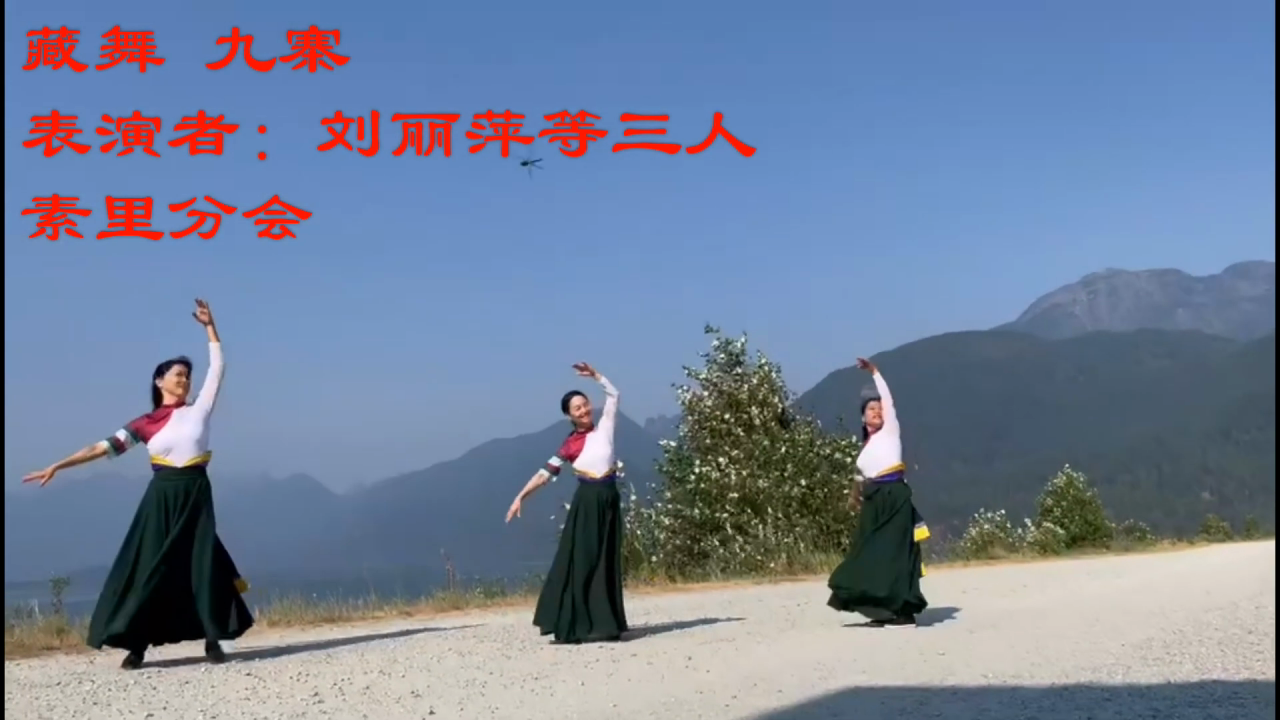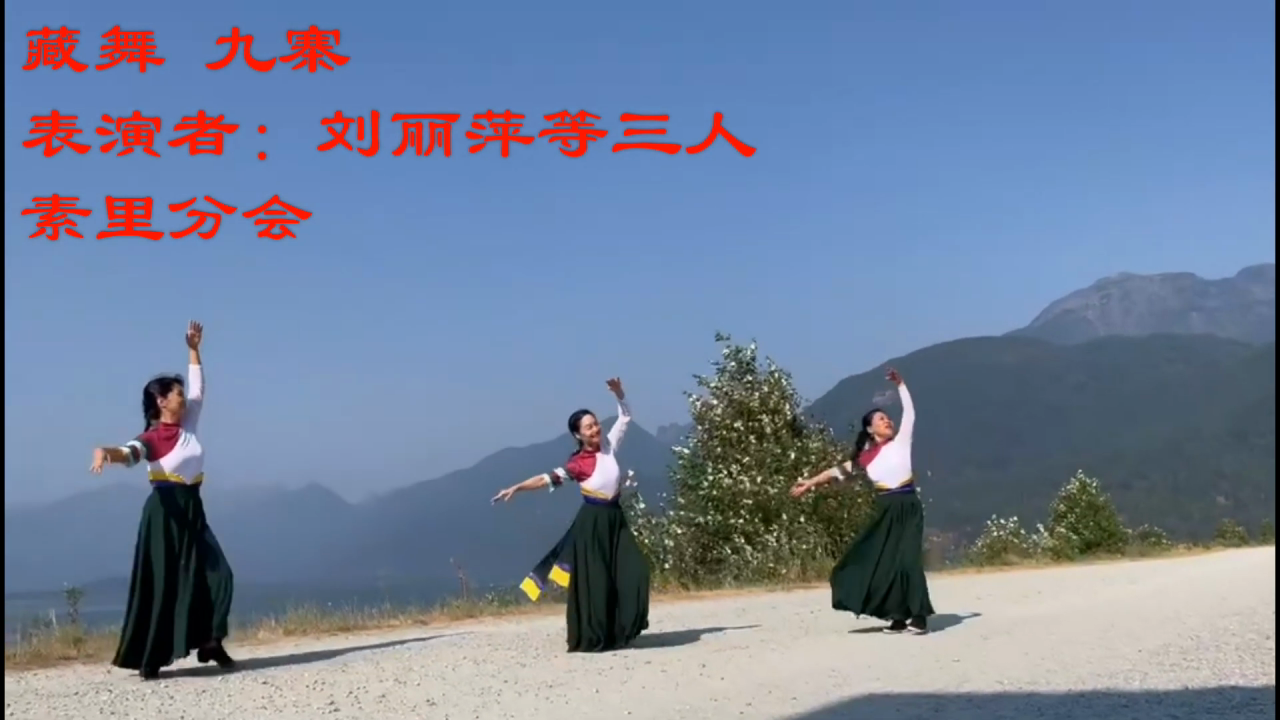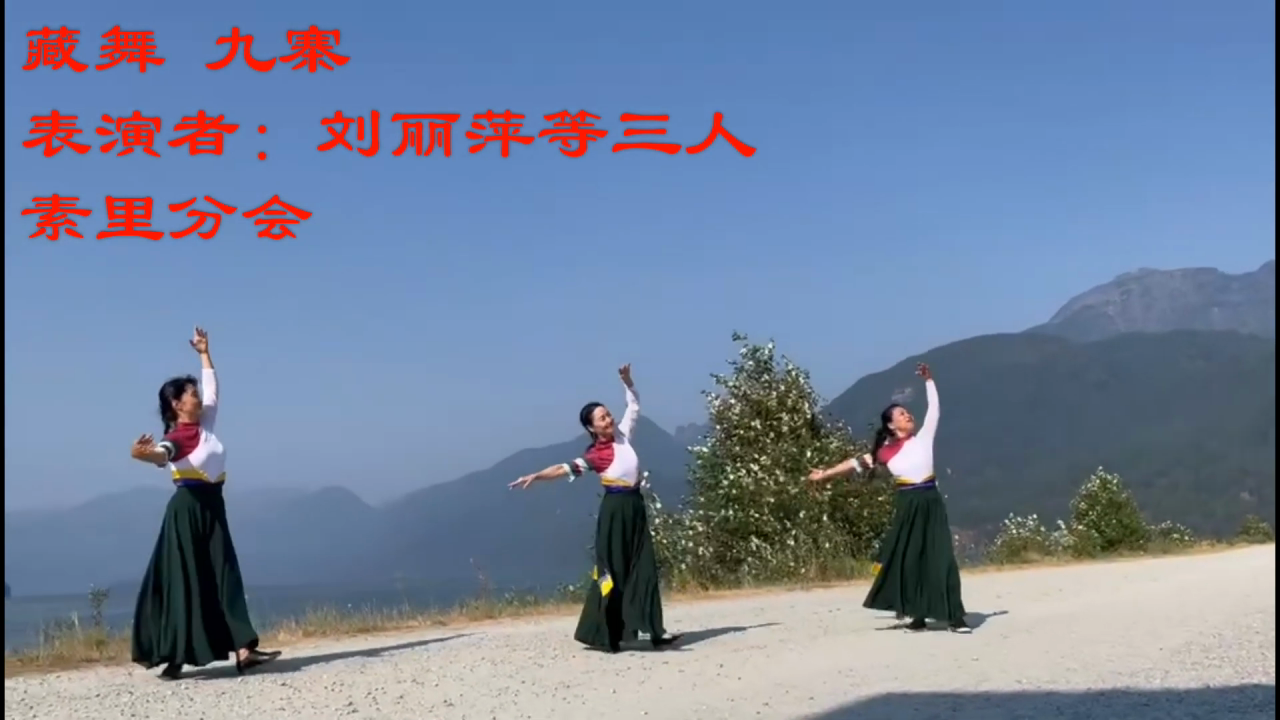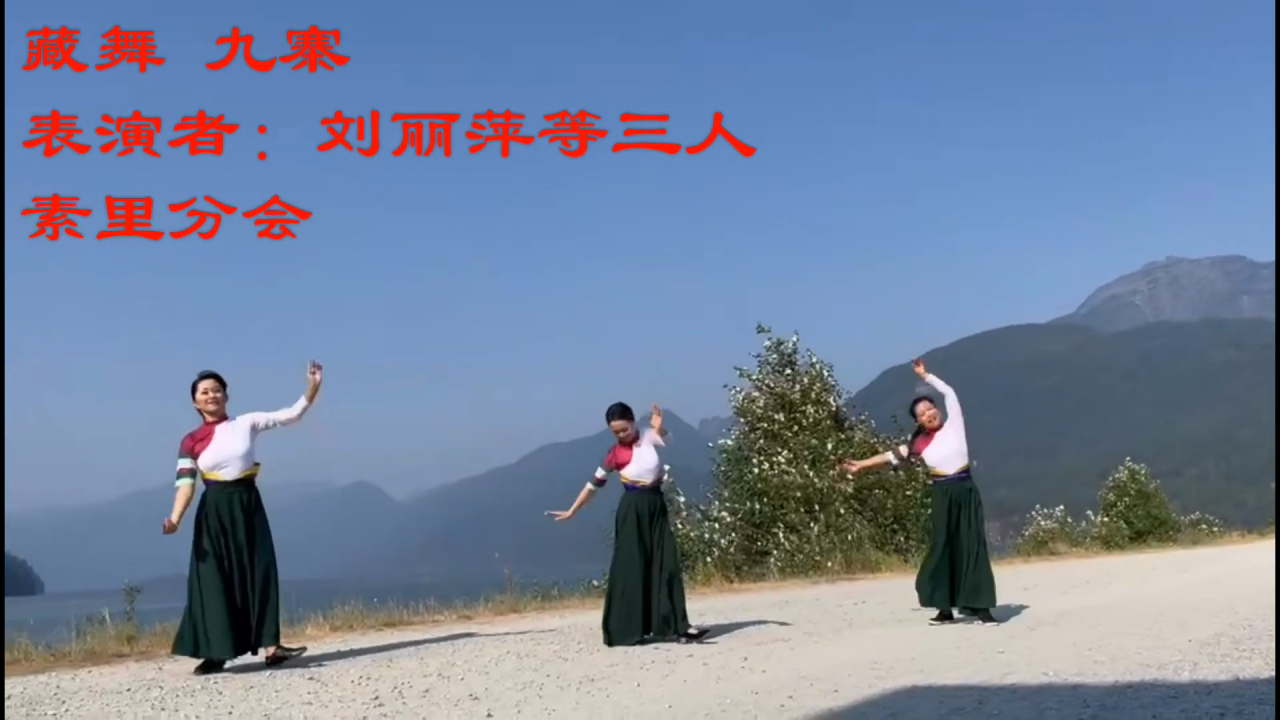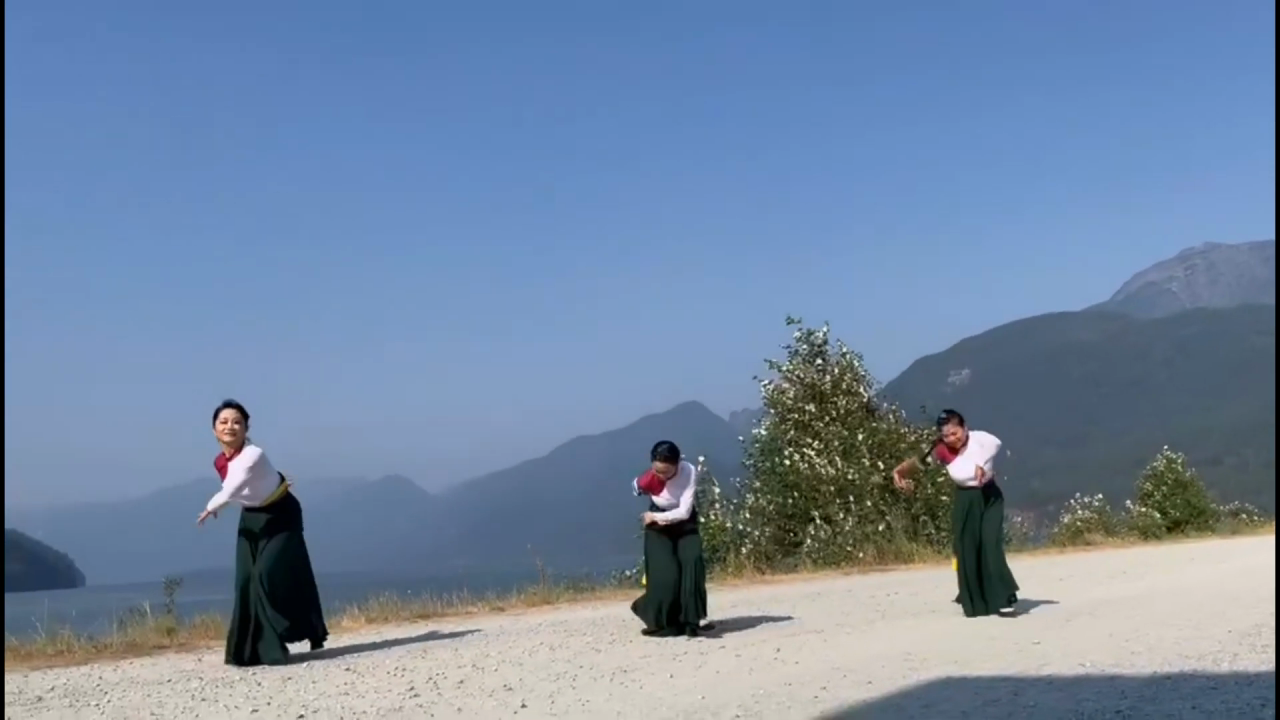
dt=0.4s
person 1, frame 1
left shoulder: (199, 410)
right shoulder: (145, 424)
left elbow: (217, 368)
right elbow: (104, 448)
left wrist: (209, 326)
right wrist: (57, 466)
left hip: (196, 493)
right hip: (162, 496)
left knee: (203, 565)
right knee: (146, 567)
left ankle: (213, 639)
right ankle: (136, 643)
person 1, frame 2
left shoulder: (188, 427)
right shoulder: (151, 439)
left elbow: (196, 387)
right elbow: (124, 453)
left wrist: (194, 349)
right wrist: (103, 451)
left hip: (192, 509)
right hip: (165, 510)
left knee: (213, 576)
right knee: (162, 581)
left ankle: (209, 643)
right ankle: (153, 658)
person 1, frame 3
left shoulder: (206, 427)
right shoulder: (174, 438)
left elbow: (212, 390)
right elbow: (159, 455)
left wrist: (204, 353)
right wrist: (141, 452)
left hip: (213, 509)
right hip: (188, 510)
left knee: (225, 579)
right knee: (185, 582)
left ankle: (243, 651)
right ankle: (175, 658)
person 1, frame 4
left shoulder: (246, 423)
right shoulder: (191, 441)
left elbow: (289, 415)
right elbow: (185, 483)
left wrist: (311, 391)
right wrist: (176, 517)
left hip: (248, 506)
right hip: (215, 510)
left knee: (259, 575)
right knee: (215, 579)
left ankle: (269, 646)
right ankle: (215, 653)
person 1, frame 5
left shoulder: (253, 456)
right shoulder: (221, 461)
left elbow: (228, 494)
left wrist: (208, 509)
left hip: (281, 518)
right hip: (252, 522)
left knee: (269, 577)
right knee: (248, 582)
left ankle: (268, 645)
right ankle: (254, 647)
person 2, frame 1
left shoulder: (604, 428)
right shoulder: (570, 444)
left elbow: (613, 395)
right elbow: (546, 472)
left wrist: (595, 375)
right wrist: (520, 497)
left hip: (609, 498)
right hip: (586, 500)
left knee: (606, 563)
right knee: (578, 562)
left ankle: (606, 625)
right ankle: (570, 626)
person 2, frame 2
left shoulder: (609, 446)
right shoulder: (577, 463)
left elbow: (625, 417)
right elbow: (547, 479)
left wrist: (619, 393)
right wrist: (516, 488)
left hip: (615, 518)
right hip: (592, 520)
left knee: (635, 570)
right knee: (595, 580)
left ankle: (623, 629)
right ankle: (592, 638)
person 2, frame 3
left shoulder: (623, 436)
right shoulder: (594, 455)
left elbow: (634, 406)
right elbow: (565, 468)
left wrist: (627, 381)
right wrist: (535, 476)
left hip: (636, 507)
right hip: (615, 509)
left knee: (644, 570)
right knee: (614, 573)
left ankle: (654, 631)
right ankle: (606, 635)
person 2, frame 4
left shoulder: (648, 437)
right shoulder: (615, 454)
left elbow: (665, 440)
right elbow: (593, 484)
left wrist: (659, 428)
right wrist: (571, 512)
left hip: (656, 506)
right hip: (632, 510)
left knee: (666, 565)
right knee: (632, 570)
left ankle: (678, 626)
right ankle: (630, 631)
person 2, frame 5
left shoulder: (689, 471)
right shoulder: (648, 480)
left elbow: (684, 511)
right elbow: (636, 487)
left wrist: (656, 516)
left hip: (685, 523)
right hip: (658, 527)
left knee: (692, 561)
right knee: (666, 574)
left ankle: (695, 618)
right ankle: (664, 624)
person 3, frame 1
left shoulder: (890, 431)
right shoulder: (866, 445)
left elbow: (888, 400)
left wrist: (874, 372)
right wrist: (856, 495)
left hip: (895, 495)
right hip: (874, 498)
left knee: (894, 552)
right knee: (871, 551)
left ankle: (904, 612)
right ankle: (884, 610)
person 3, frame 2
left shoulder: (901, 442)
right shoulder: (865, 456)
left elbow: (909, 412)
right elbow: (839, 471)
left wrist: (900, 384)
right wrist: (809, 484)
left hip: (907, 506)
right hip: (886, 509)
left knee: (907, 558)
right knee: (881, 560)
left ankle: (918, 615)
right ankle: (900, 616)
person 3, frame 3
left shoulder: (923, 437)
right shoulder: (886, 452)
left elbow: (934, 409)
right elbow: (858, 463)
left wrist: (928, 380)
right wrist: (826, 473)
left hip: (931, 501)
right hip: (907, 504)
left knee: (942, 557)
right knee: (908, 558)
left ankle: (955, 616)
right ankle: (918, 615)
person 3, frame 4
left shoulder: (953, 426)
right shoulder: (920, 442)
left elbow: (949, 394)
right elbow: (893, 455)
left wrist: (925, 376)
right wrist: (862, 464)
left hip: (966, 490)
right hip: (942, 493)
left knee: (973, 547)
right knee: (944, 547)
left ankle: (982, 609)
right ankle: (945, 609)
person 3, frame 5
left shoulder: (980, 439)
right shoulder: (942, 450)
left elbow: (995, 444)
right elbow: (920, 461)
left wrist: (981, 465)
right wrist: (900, 471)
left hip: (988, 498)
right hip: (965, 502)
left knee: (990, 545)
right knee: (967, 552)
left ankle: (1004, 597)
right ankle: (978, 603)
